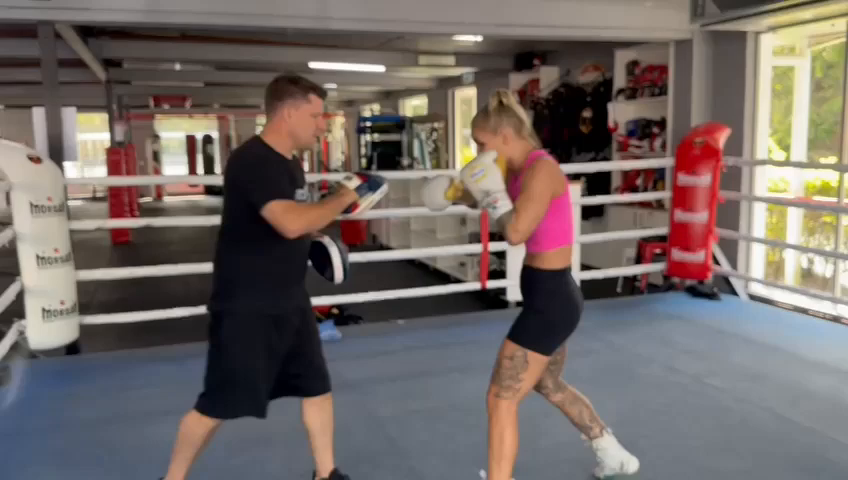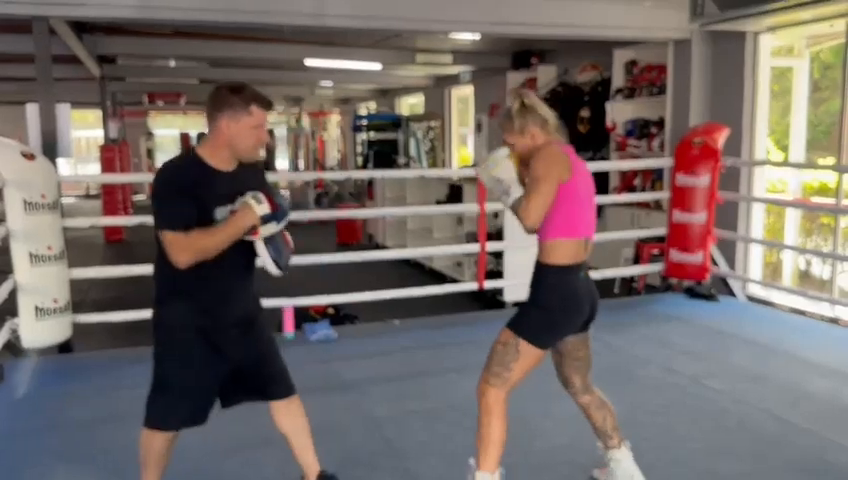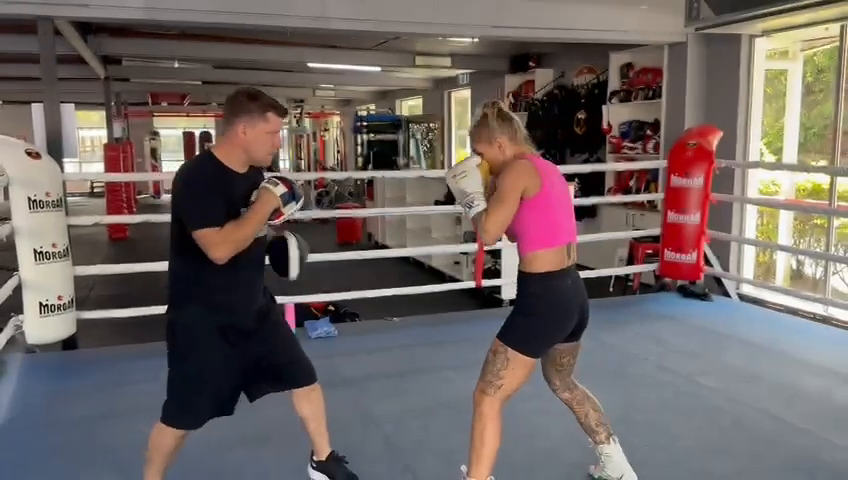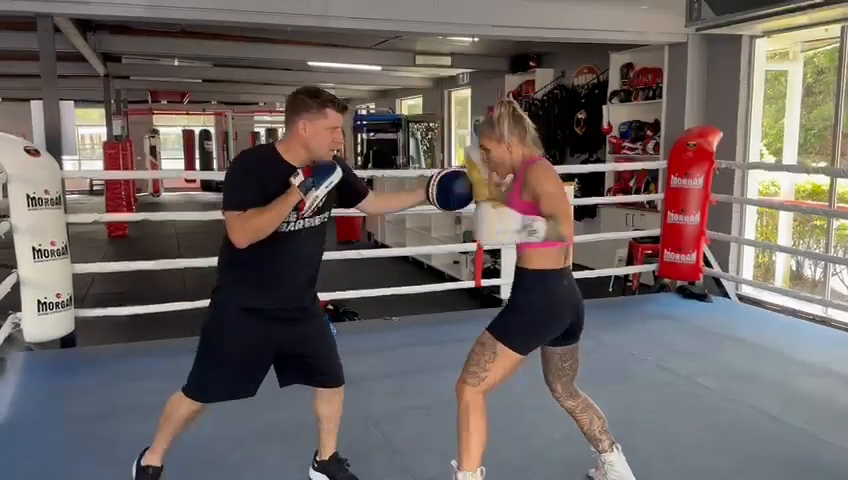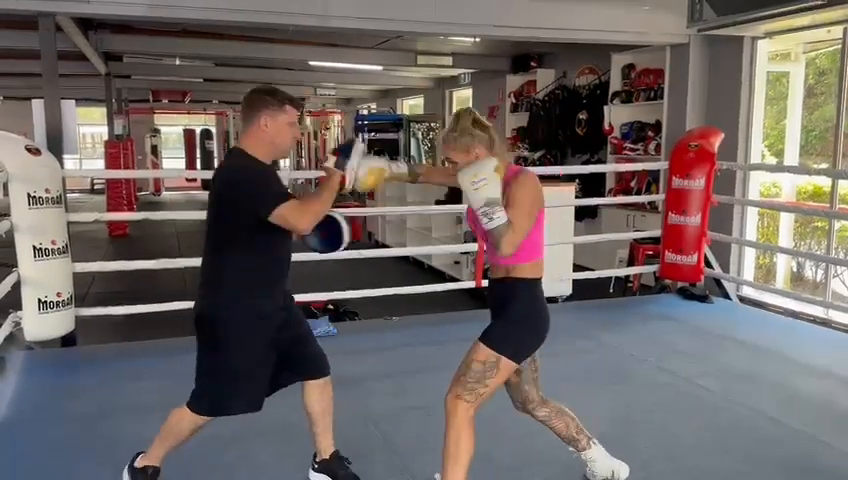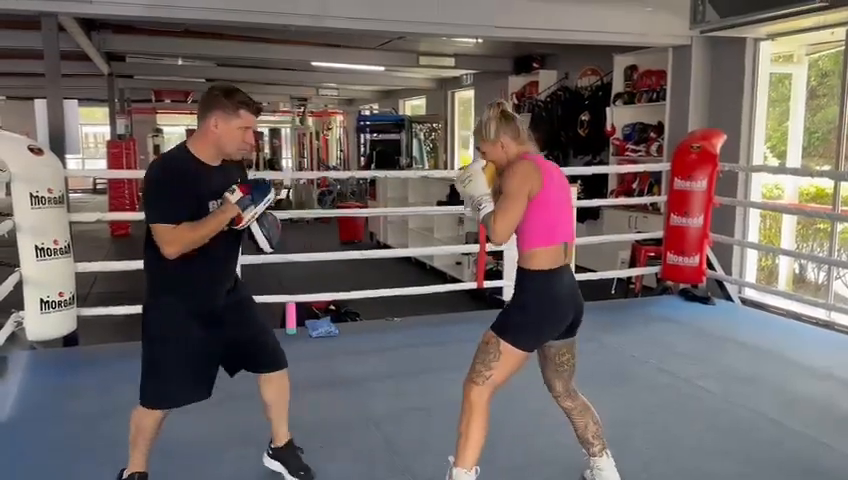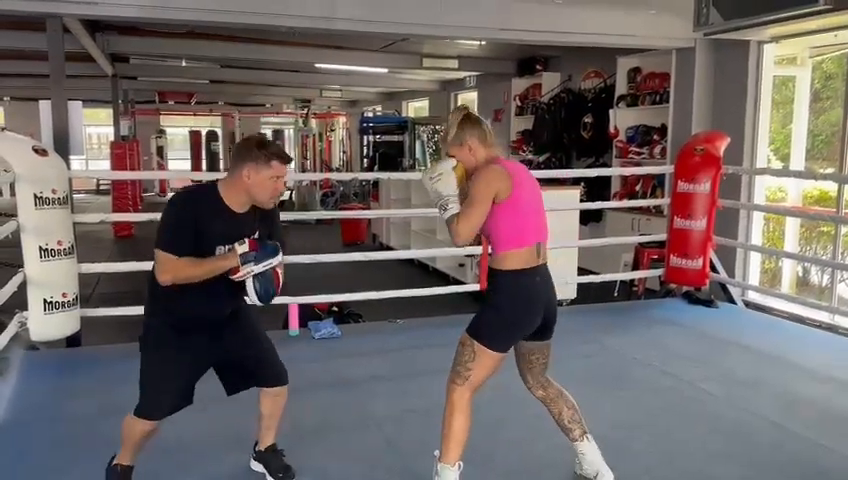
dt=0.4s
person 1, frame 1
left shoulder: (290, 162)
right shoulder: (251, 161)
right elbow: (292, 223)
right wrist: (346, 195)
left hip: (290, 304)
right hip: (246, 308)
left knee: (318, 388)
right knee: (218, 404)
person 1, frame 2
left shoulder: (252, 173)
right shoulder: (176, 177)
right elbow: (181, 253)
right wrist: (243, 220)
left hip: (241, 313)
right hip: (186, 320)
left knee: (282, 391)
right knee: (166, 418)
person 1, frame 3
left shoulder: (254, 173)
right shoulder: (197, 179)
right elbow: (220, 248)
right wrist: (267, 203)
left hip: (254, 308)
right hip: (201, 318)
left knee: (304, 379)
right knee: (181, 414)
person 1, frame 4
left shoulder: (331, 170)
right shoulder: (251, 166)
left elbow: (374, 202)
right elbow: (240, 234)
left wrist: (429, 192)
right wrist: (295, 195)
left hip: (298, 304)
right hip: (243, 304)
left knee: (331, 380)
right knee: (202, 390)
person 1, frame 5
left shoulder: (260, 168)
right shoulder: (239, 172)
right elbow: (300, 221)
left wrist: (321, 223)
right wrist: (336, 178)
left hip: (272, 300)
right hip: (233, 310)
left knee: (316, 373)
right knee: (210, 403)
person 1, frame 6
left shoulder: (232, 166)
right shoulder: (168, 171)
right elbow: (171, 245)
right wrist: (229, 211)
left hip: (227, 295)
right hip: (176, 305)
left knee: (274, 365)
right knee: (159, 397)
left ankle: (281, 448)
person 1, frame 7
left shoulder: (265, 212)
right shoulder: (188, 206)
left elbow: (271, 263)
right elbow: (166, 272)
right wrist: (231, 261)
left hip: (229, 316)
right hip: (174, 324)
left knee: (276, 381)
right knee: (151, 412)
left ankle: (265, 451)
person 2, frame 1
left shoulder: (540, 169)
right shoulder: (530, 167)
left elbow: (515, 233)
left wrist: (491, 190)
right wrist: (468, 190)
left hip: (549, 298)
right hip: (558, 293)
left knee: (501, 400)
right knee: (549, 385)
person 2, frame 2
left shoulder: (550, 156)
right shoulder: (573, 162)
left elbow: (530, 218)
left wrist: (507, 185)
right wrist: (512, 183)
left hip: (554, 292)
right hip: (579, 289)
left knee: (492, 388)
right knee: (578, 385)
person 2, frame 3
left shoulder: (518, 169)
right shoulder: (548, 170)
left elbow: (488, 233)
left wrist: (470, 192)
right wrist: (483, 190)
left hip: (542, 299)
right hip: (571, 294)
left knee: (488, 398)
right knee: (563, 384)
person 2, frame 4
left shoulder: (536, 171)
right shoulder: (520, 179)
left elbow: (565, 227)
left wrist: (518, 226)
right wrist: (486, 187)
left hip: (534, 297)
right hip: (566, 296)
left knee: (470, 389)
right knee: (565, 392)
person 2, frame 5
left shoulder: (524, 183)
right shoulder: (481, 177)
left elbow: (506, 246)
right elbow: (429, 175)
left wrist: (485, 198)
right wrist: (382, 170)
left hip: (523, 309)
right hip: (510, 302)
left knee: (459, 403)
right knee: (530, 401)
person 2, frame 6
left shoulder: (521, 170)
right shoulder: (551, 171)
left elbow: (499, 233)
left wrist: (479, 195)
right wrist: (490, 196)
left hip: (537, 296)
right hip: (565, 292)
left knee: (476, 389)
right knee: (563, 391)
person 2, frame 7
left shoulder: (488, 175)
right shoulder: (521, 173)
left elbow: (462, 235)
left wrist: (446, 195)
right wrist: (460, 194)
left hip: (510, 295)
right hip: (542, 290)
left knee: (459, 390)
right knee: (538, 382)
